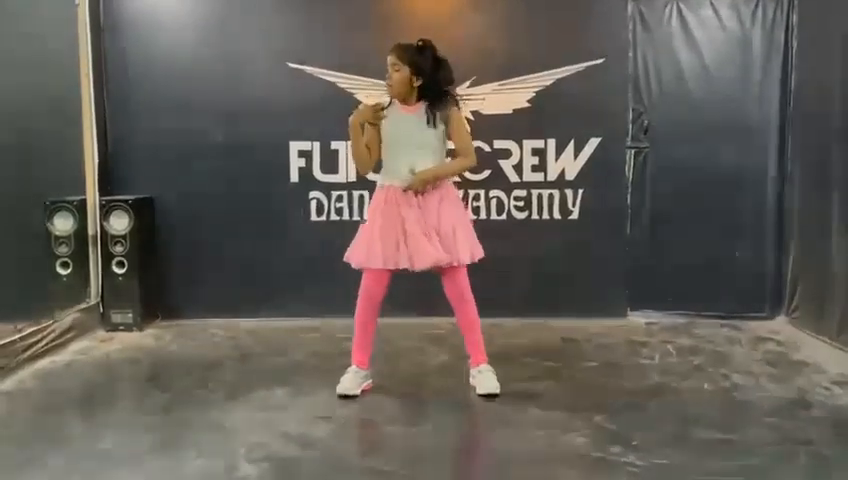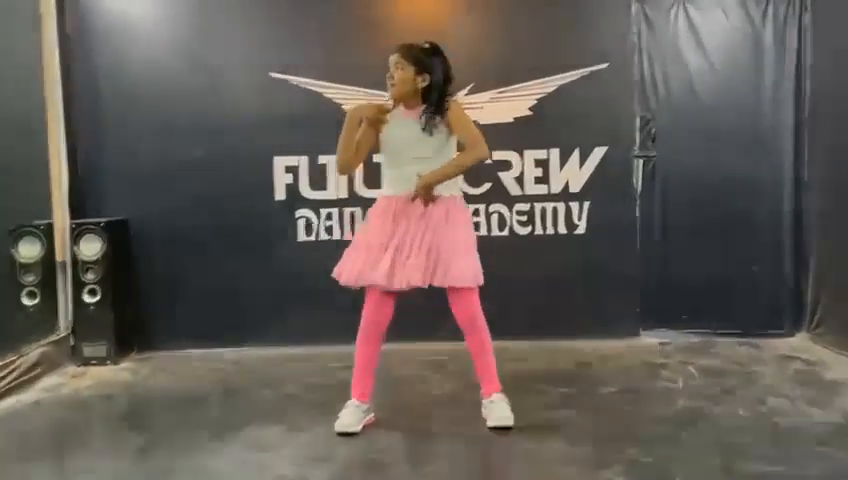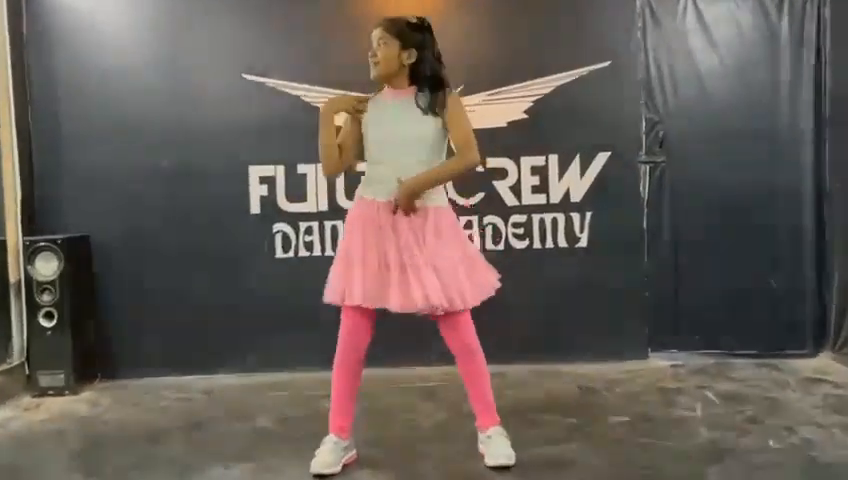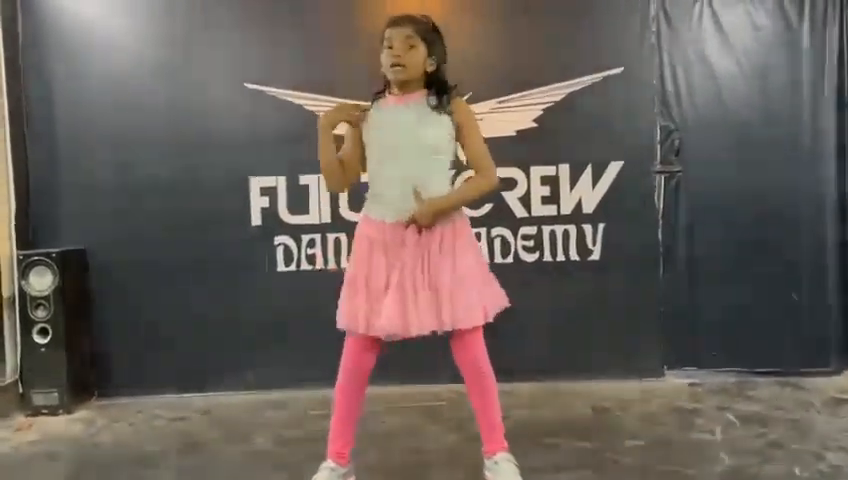
dt=0.5s
person 1, frame 1
left shoulder: (444, 109)
right shoulder: (380, 115)
left elbow: (469, 158)
right elbow: (365, 166)
left wrist: (431, 175)
right wrist: (355, 124)
left hip: (438, 203)
right hip: (390, 204)
left knee: (459, 289)
right knee: (370, 291)
left ankle: (479, 365)
right ankle: (359, 368)
person 1, frame 2
left shoulder: (446, 110)
right shoulder: (380, 118)
left elbow: (479, 150)
right elbow: (345, 165)
left wrist: (435, 177)
right wrist: (352, 122)
left hip: (441, 214)
right hip: (391, 217)
left knee: (468, 311)
right knee: (375, 312)
left ankle: (493, 395)
right ankle: (360, 401)
person 1, frame 3
left shoulder: (442, 100)
right shoulder: (364, 108)
left elbow: (469, 157)
right elbow: (333, 168)
left wrist: (416, 185)
right wrist: (328, 115)
left hip: (428, 225)
right hip: (371, 224)
left knee: (460, 334)
right knee: (352, 336)
left ankle: (489, 428)
right ankle: (339, 437)
person 1, frame 4
left shoulder: (451, 107)
right shoulder: (368, 114)
left elbow: (490, 175)
right elbow: (337, 180)
left wrist: (444, 205)
right wrist: (329, 127)
left hip: (443, 239)
right hip: (380, 241)
left knee: (471, 354)
right knee: (356, 358)
